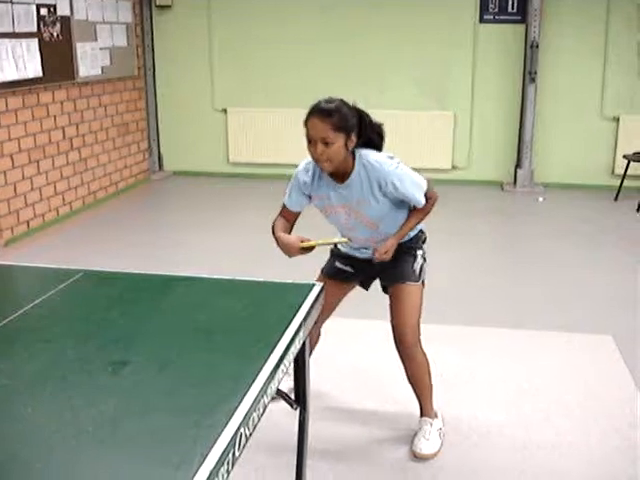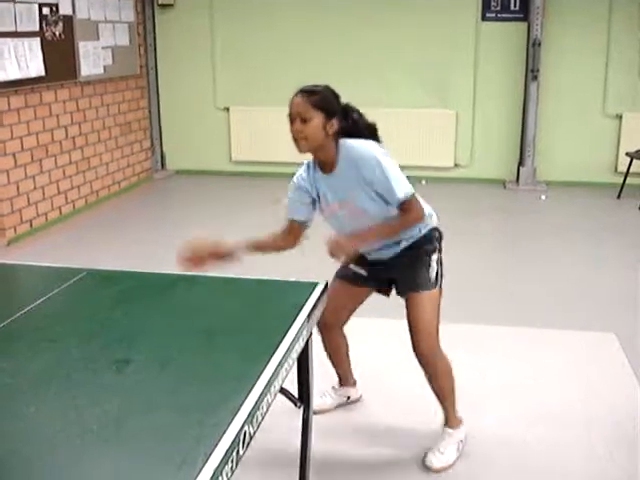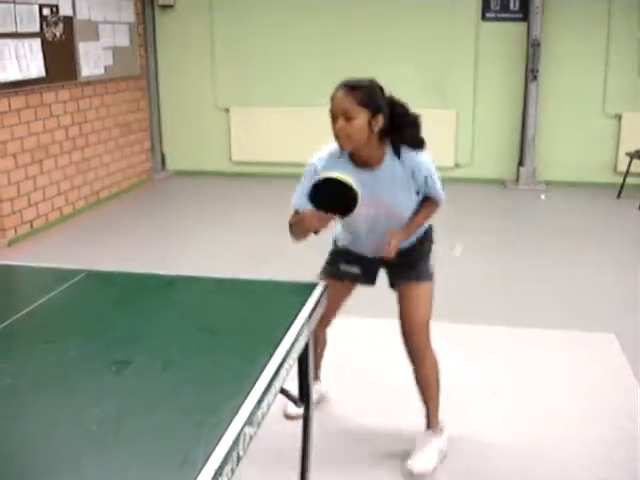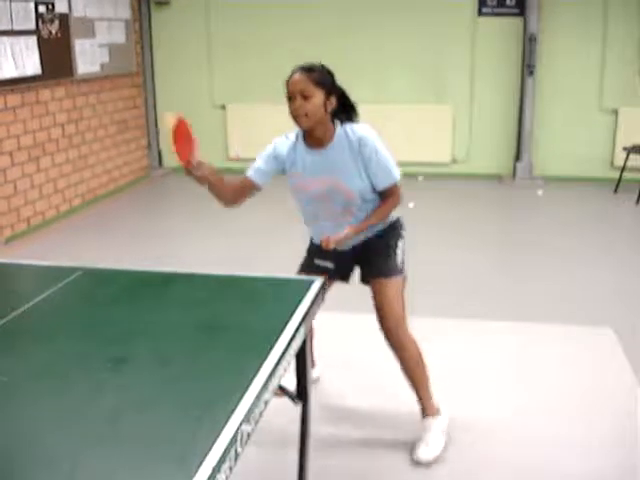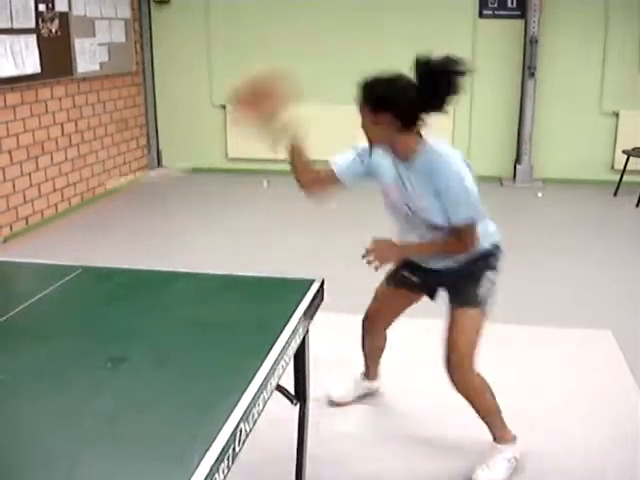
dt=1s
person 1, frame 1
left shoulder: (382, 169)
right shoulder: (307, 174)
left elbow: (429, 199)
right elbow: (283, 218)
left wrist: (396, 238)
right wrist: (283, 238)
left hip: (400, 248)
right hip: (351, 250)
left knee: (406, 338)
left ankle: (430, 417)
person 1, frame 2
left shoulder: (366, 156)
right shoulder: (307, 178)
left elbow: (414, 212)
right elbow: (289, 238)
left wrist: (358, 241)
right wrist: (233, 248)
left hip: (416, 246)
right hip: (366, 252)
left knee: (425, 347)
right knee: (327, 323)
left ankle: (452, 427)
right ankle: (347, 387)
person 1, frame 3
left shoulder: (414, 160)
right shoulder: (324, 165)
left elbow: (433, 200)
right elbow: (295, 229)
left wrist: (402, 233)
right wrist: (307, 222)
left hip: (408, 248)
right hip: (352, 247)
left knee: (417, 339)
right knee: (314, 318)
left ankle: (434, 431)
right ankle: (312, 385)
person 1, frame 4
left shoulder: (361, 140)
right shoulder: (285, 150)
left elbow: (393, 197)
right elbow: (231, 195)
left wrist: (352, 231)
right wrist: (203, 171)
left hip: (377, 235)
right hip: (326, 242)
left knee: (394, 330)
left ankle: (432, 415)
right ankle: (305, 370)
person 1, frame 5
left shoulder: (445, 164)
right shoulder: (375, 154)
left elbow: (466, 240)
right elbow: (312, 184)
left wrist: (402, 250)
right wrist: (285, 132)
left hip: (470, 261)
right hip: (422, 256)
left knee: (459, 368)
right knee: (373, 321)
left ankle: (506, 442)
right ankle: (370, 379)
